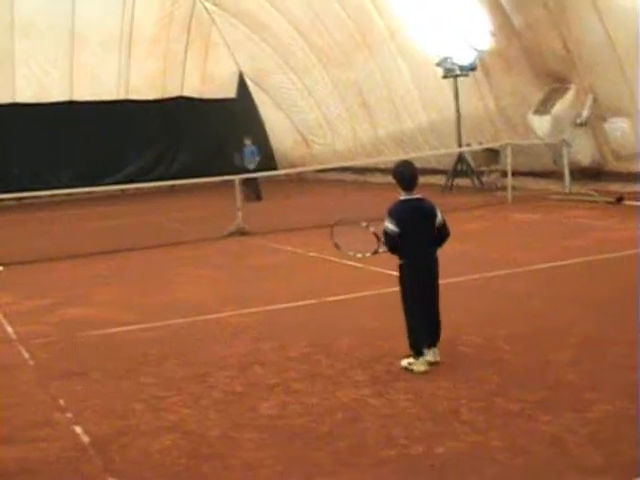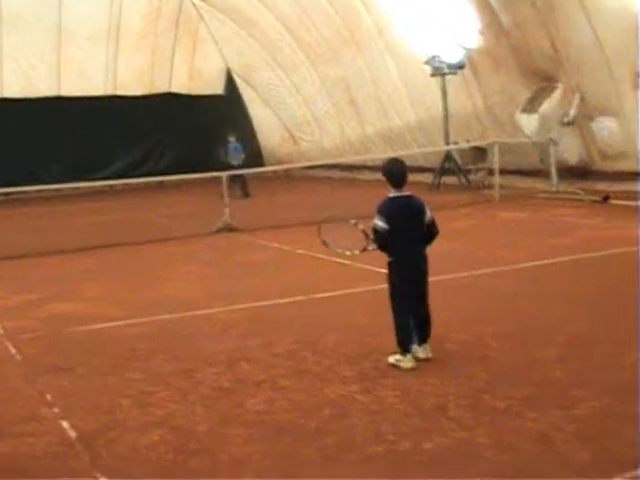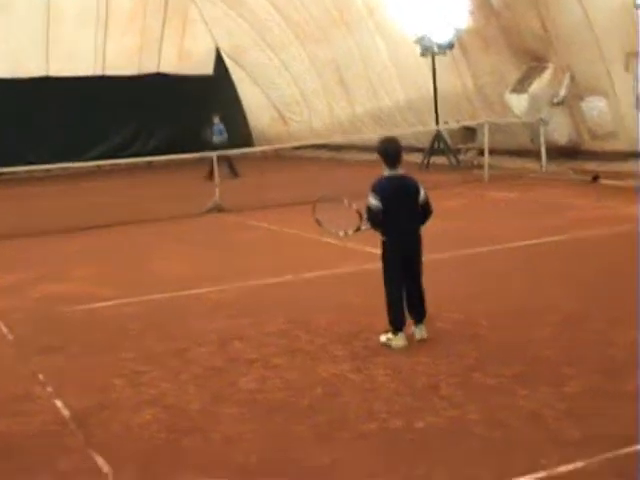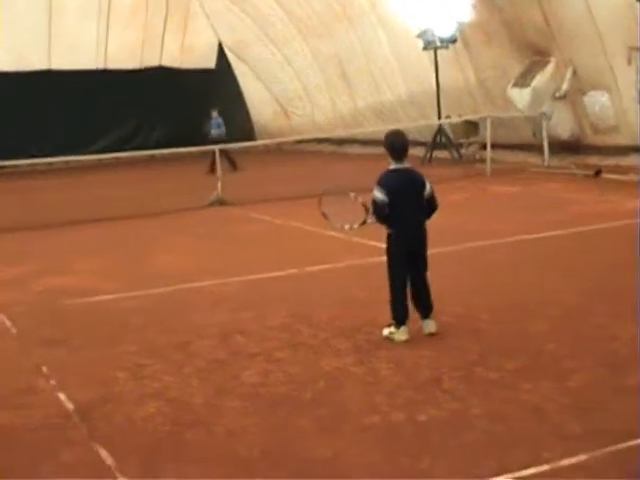
dt=0.1s
person 1, frame 1
left shoulder: (395, 211)
right shoulder: (429, 206)
left elbow: (391, 243)
right elbow: (443, 233)
left wrist: (402, 251)
left hip: (410, 266)
right hip: (430, 263)
left knee: (413, 310)
right knee: (431, 306)
left ankle: (419, 358)
right ankle: (432, 349)
person 1, frame 2
left shoulder: (384, 208)
right shoulder: (418, 203)
left elbow: (381, 241)
right elbow: (432, 231)
left wrist: (391, 248)
left hip: (398, 263)
right hip: (419, 260)
left knee: (401, 307)
right knee: (421, 303)
left ankle: (406, 354)
right ankle: (423, 345)
person 1, frame 3
left shoulder: (379, 187)
right shoulder: (413, 183)
left elbow: (374, 219)
right elbow: (426, 211)
left wrist: (385, 229)
left hip: (393, 243)
right hip: (413, 240)
left knee: (394, 287)
right knee: (414, 283)
left ankle: (398, 333)
right ankle: (419, 325)
person 1, frame 4
left shoulder: (385, 180)
right shoulder: (418, 177)
left elbow: (380, 213)
right elbow: (432, 205)
left wrist: (390, 221)
left hip: (398, 236)
right hip: (418, 234)
left knee: (398, 280)
right knee: (419, 276)
left ankle: (400, 327)
right ankle: (428, 319)
